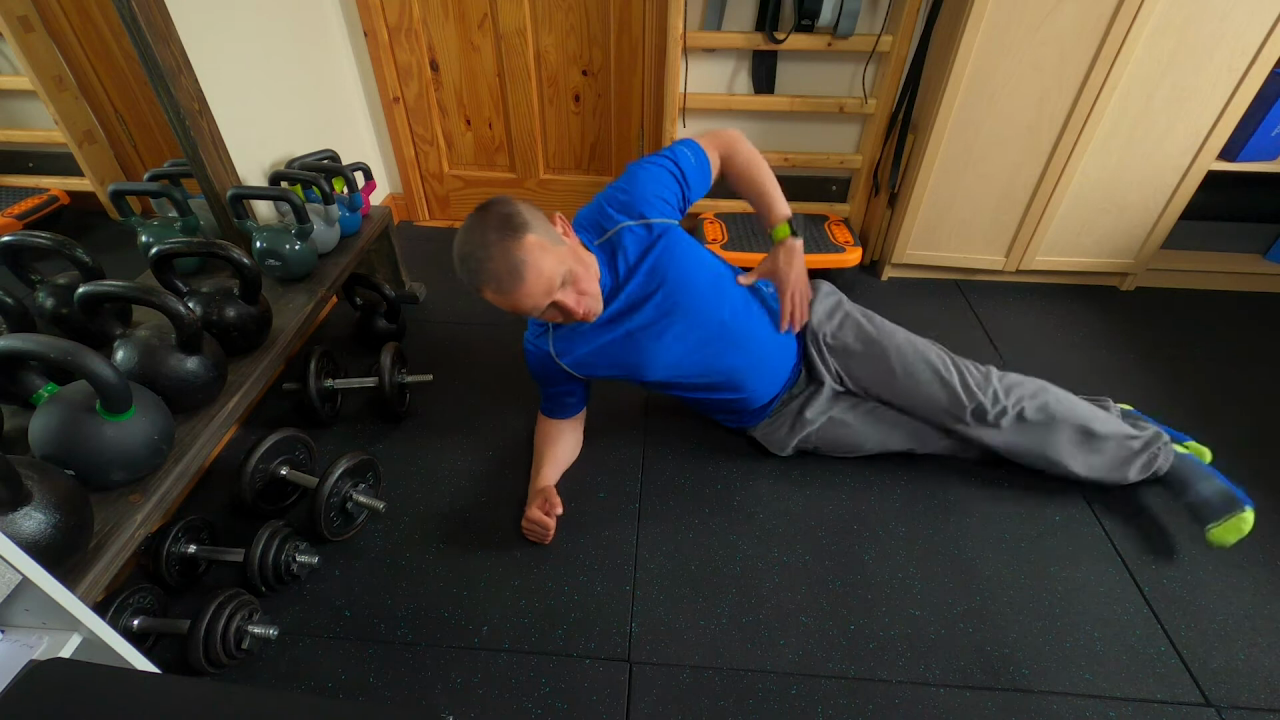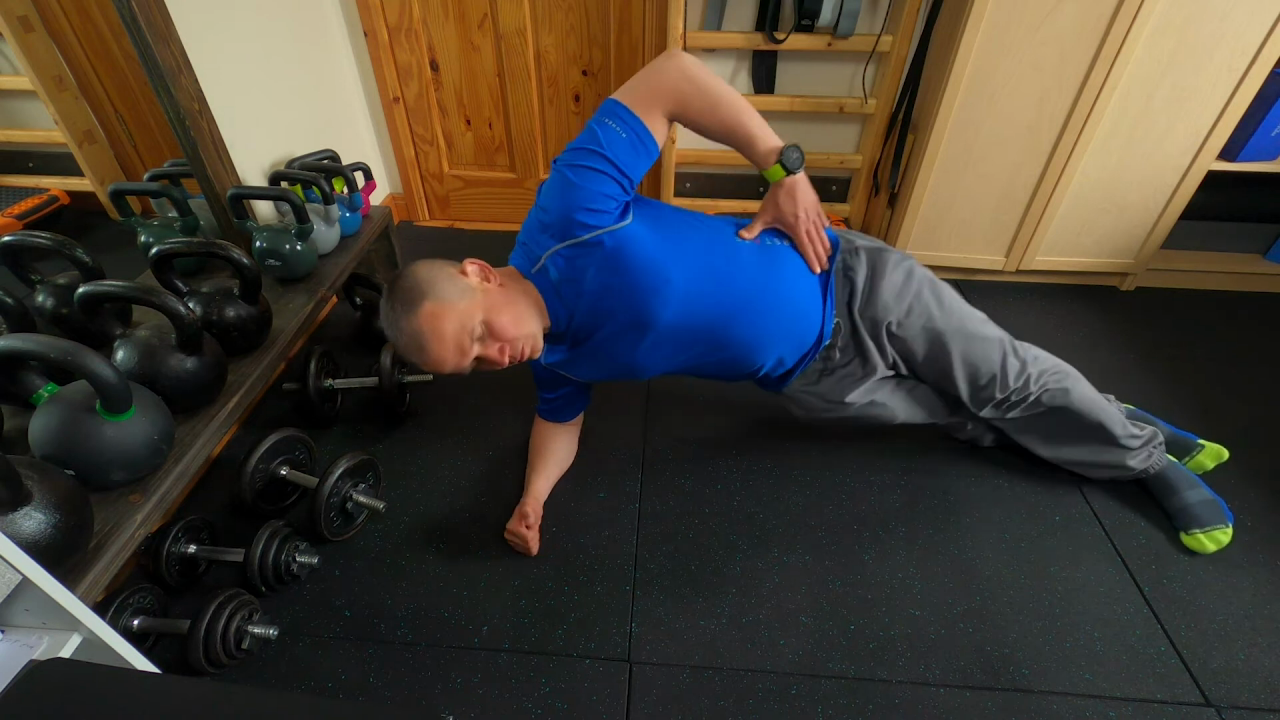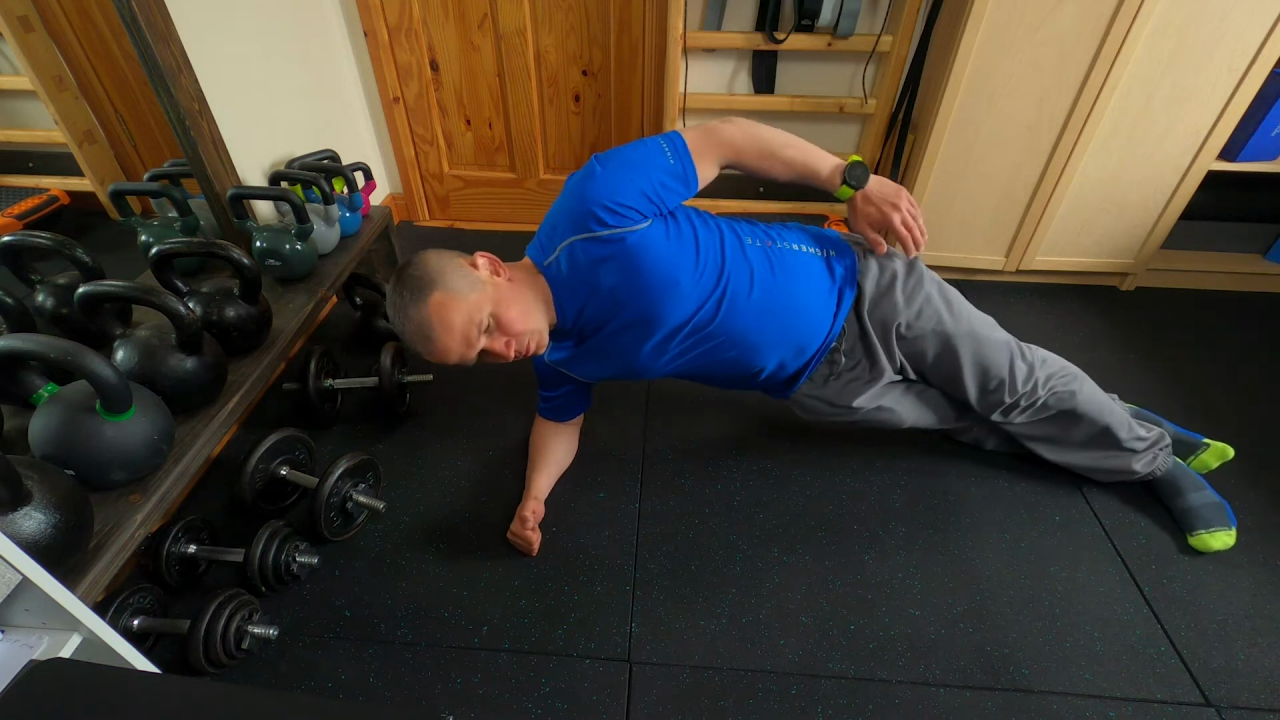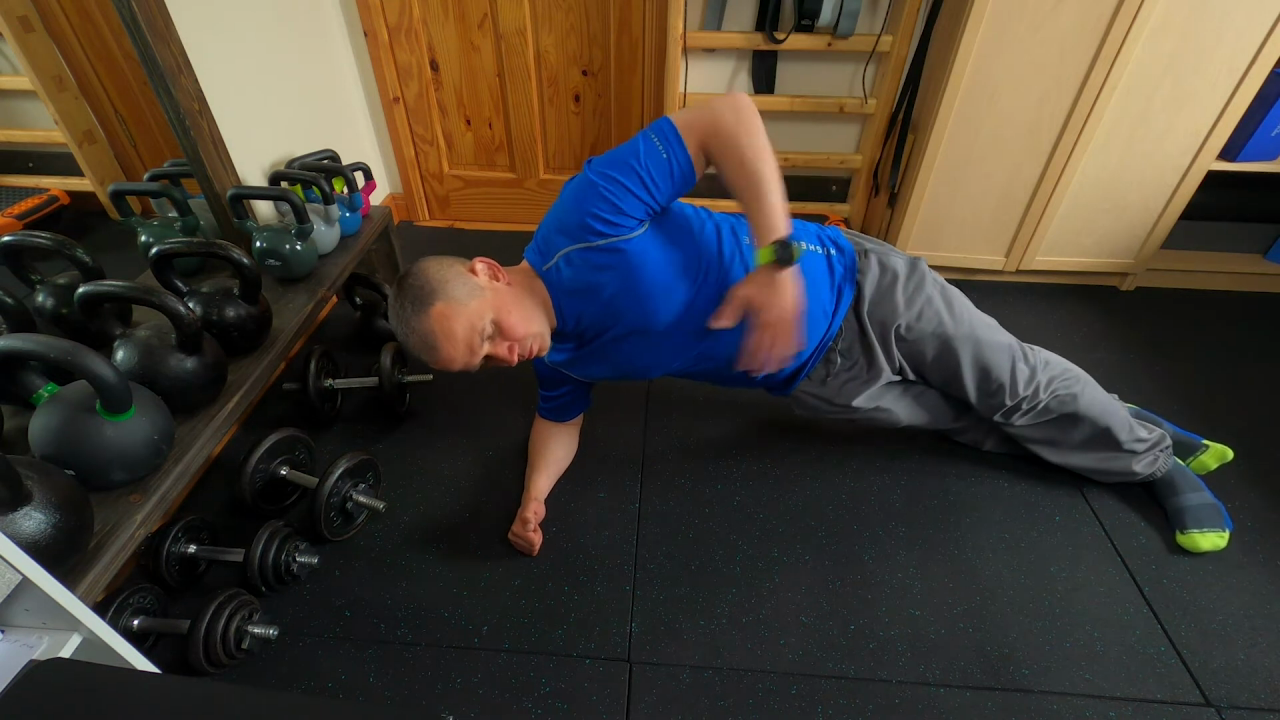
dt=0.7s
person 1, frame 1
left shoulder: (627, 207)
right shoulder: (551, 345)
left elbow: (722, 143)
right elbow: (562, 417)
left wrist: (786, 238)
right wrist: (541, 486)
left hip: (808, 330)
right hip: (780, 422)
left knee: (973, 396)
right knee: (958, 442)
left ankle: (1153, 454)
right ankle: (1116, 436)
person 1, frame 2
left shoulder: (571, 209)
right shoulder: (553, 353)
left elbow: (672, 77)
right elbow: (558, 418)
left wrist: (784, 170)
right wrist: (531, 499)
left hip: (848, 288)
right hip: (816, 377)
left knee: (1010, 381)
right knee: (973, 420)
left ankle: (1148, 450)
right ankle: (1134, 458)
person 1, frame 3
left shoulder: (594, 203)
right shoulder: (556, 351)
left elbow: (720, 139)
right elbow: (559, 417)
left wrist: (855, 182)
right wrist: (533, 496)
left hip: (858, 292)
right hip: (821, 381)
left knee: (1015, 384)
right knee: (976, 425)
left ankle: (1153, 448)
right ankle: (1134, 452)
person 1, frame 4
left shoulder: (589, 213)
right shoulder: (556, 351)
left elbow: (725, 116)
right elbow: (559, 417)
left wrist: (776, 259)
right wrist: (533, 497)
left hip: (862, 291)
right hip: (822, 375)
left knee: (1016, 385)
right knee: (969, 423)
left ankle: (1151, 451)
right ankle: (1120, 442)
